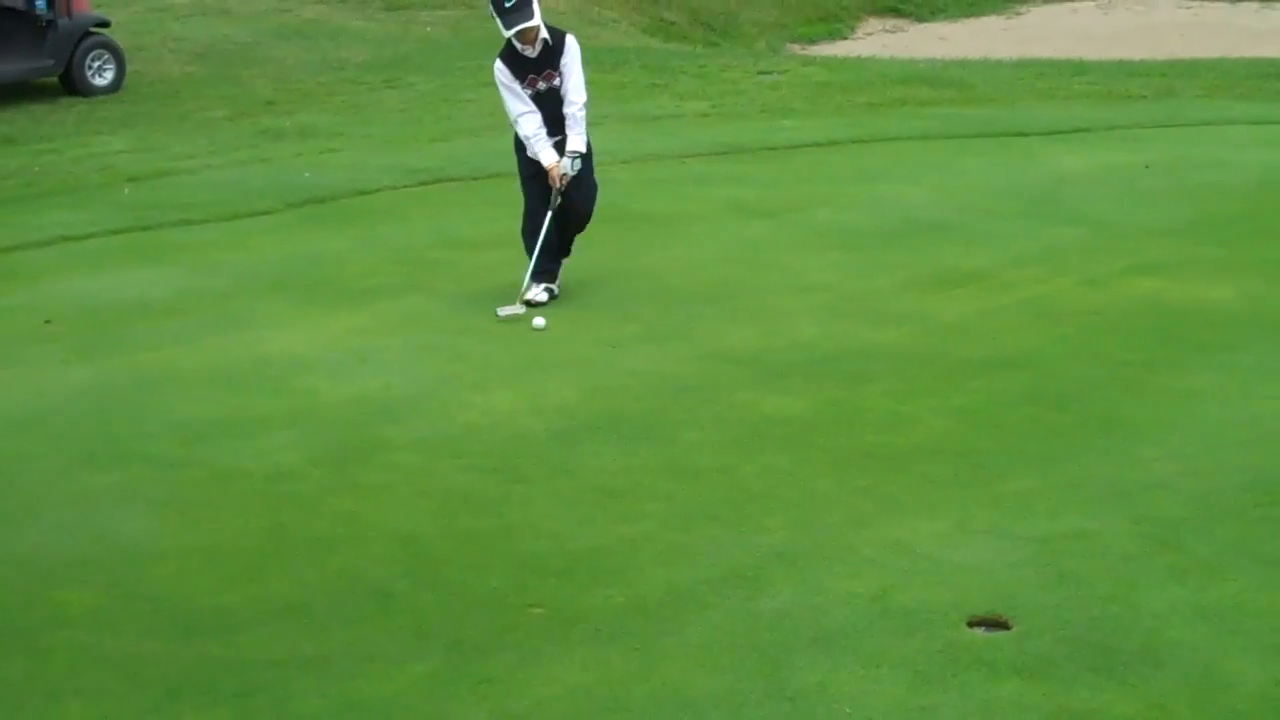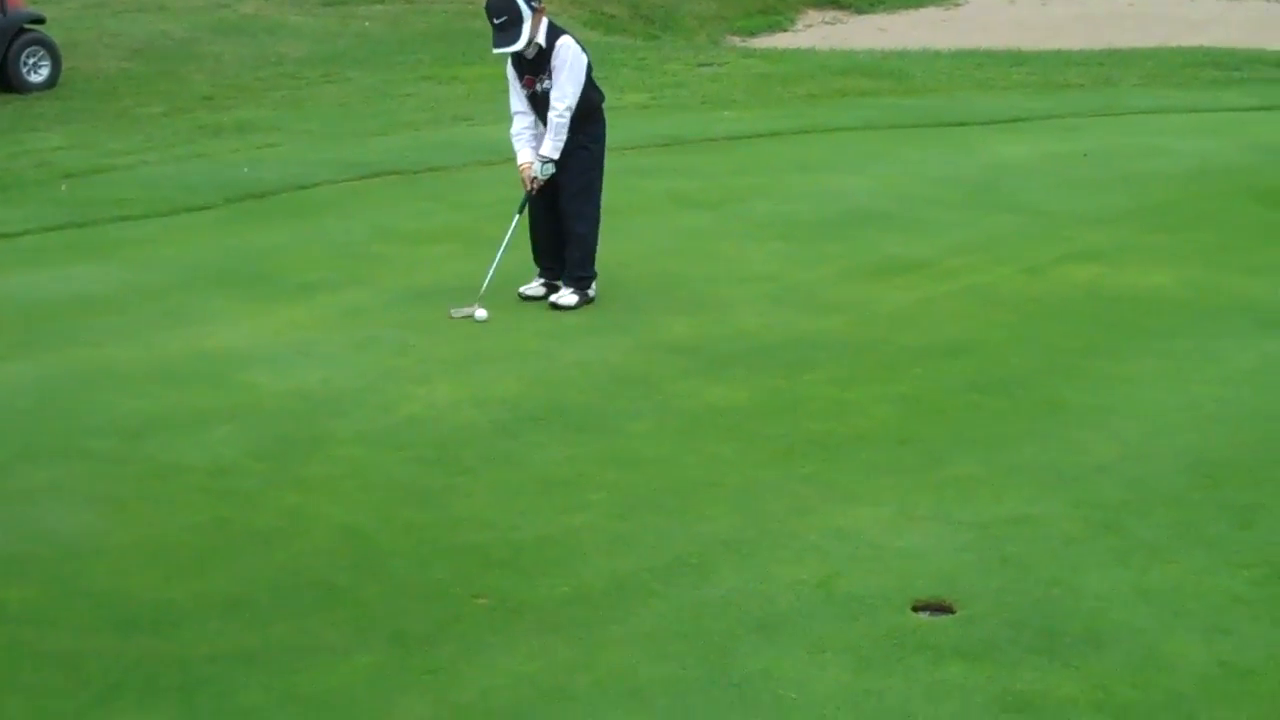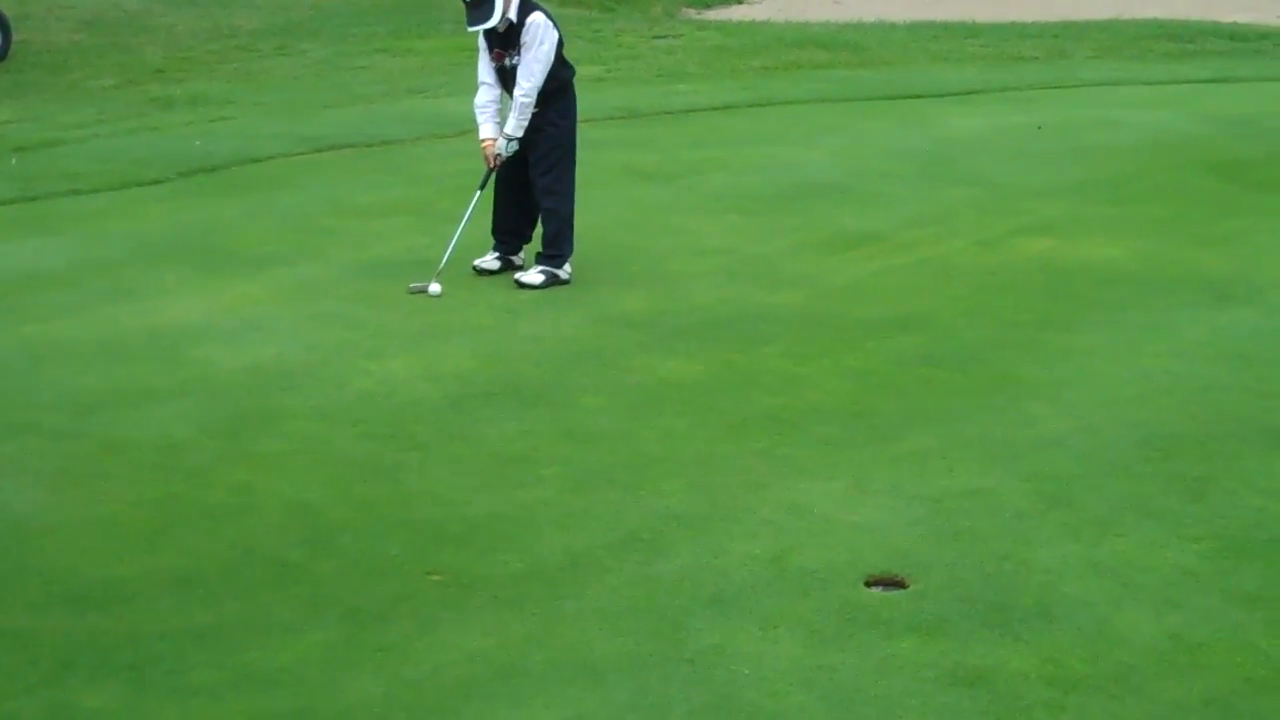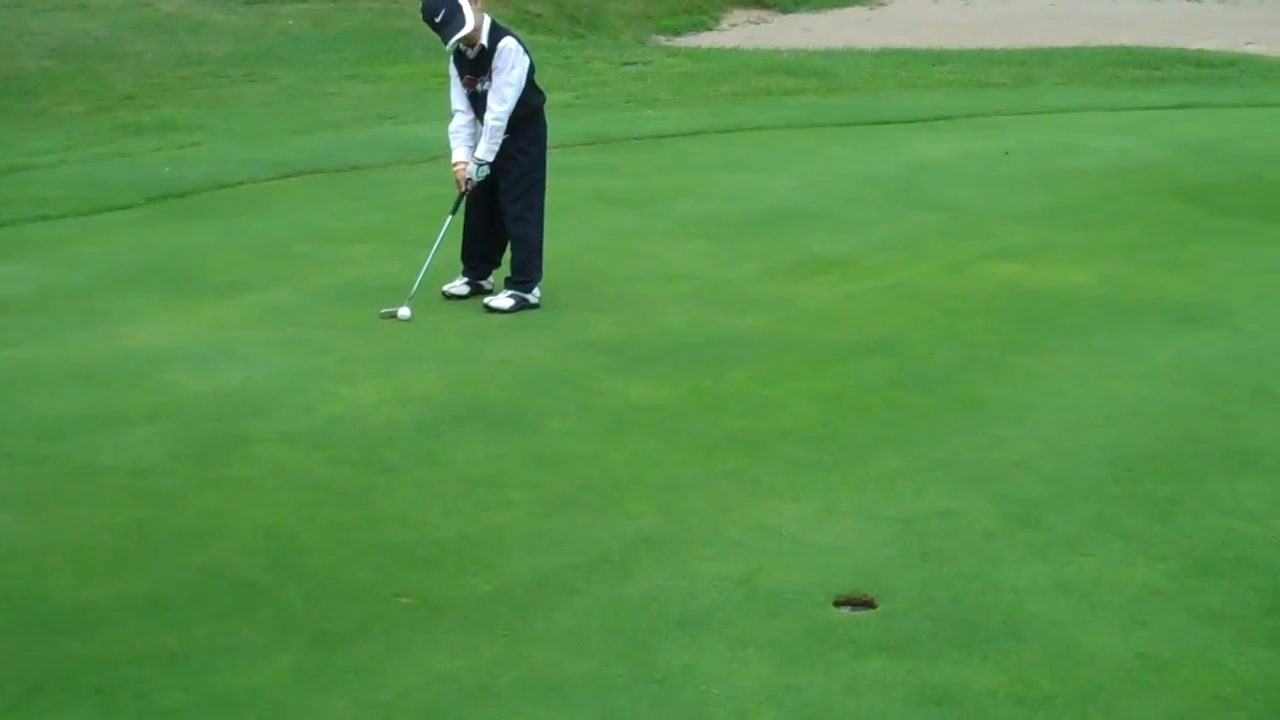
dt=1s
person 1, frame 1
left shoulder: (565, 44)
right shoulder: (504, 65)
left elbow: (575, 102)
right elbow: (525, 117)
left wrist: (572, 153)
right wrist: (548, 159)
left hip: (571, 138)
right hip: (532, 144)
left knee: (582, 201)
right knee: (538, 210)
left ankle: (557, 247)
right ankle: (543, 277)
person 1, frame 2
left shoulder: (563, 46)
right shoulder: (515, 60)
left elbow: (563, 108)
right elbow: (522, 114)
left wrist: (546, 157)
right wrist: (526, 159)
left hip: (582, 136)
right hip: (550, 137)
left knee: (577, 209)
right knee: (543, 206)
left ankle: (580, 282)
right ankle: (553, 274)
person 1, frame 3
right shoulder: (488, 29)
left elbow: (528, 86)
right elbow: (488, 85)
left wrist: (508, 135)
right wrist: (489, 134)
left hip: (552, 109)
right hip: (522, 112)
left knee: (550, 184)
right knee: (511, 180)
left ankle: (556, 262)
right ankle: (508, 250)
person 1, frame 4
left shoulder: (506, 46)
right shoulder: (459, 55)
left elbow: (500, 110)
right elbow: (462, 111)
left wrist: (480, 160)
right wrist: (461, 158)
left hip: (523, 135)
right hip: (489, 135)
left knee: (519, 209)
right knee: (480, 205)
left ankle: (524, 287)
right ankle: (477, 274)
